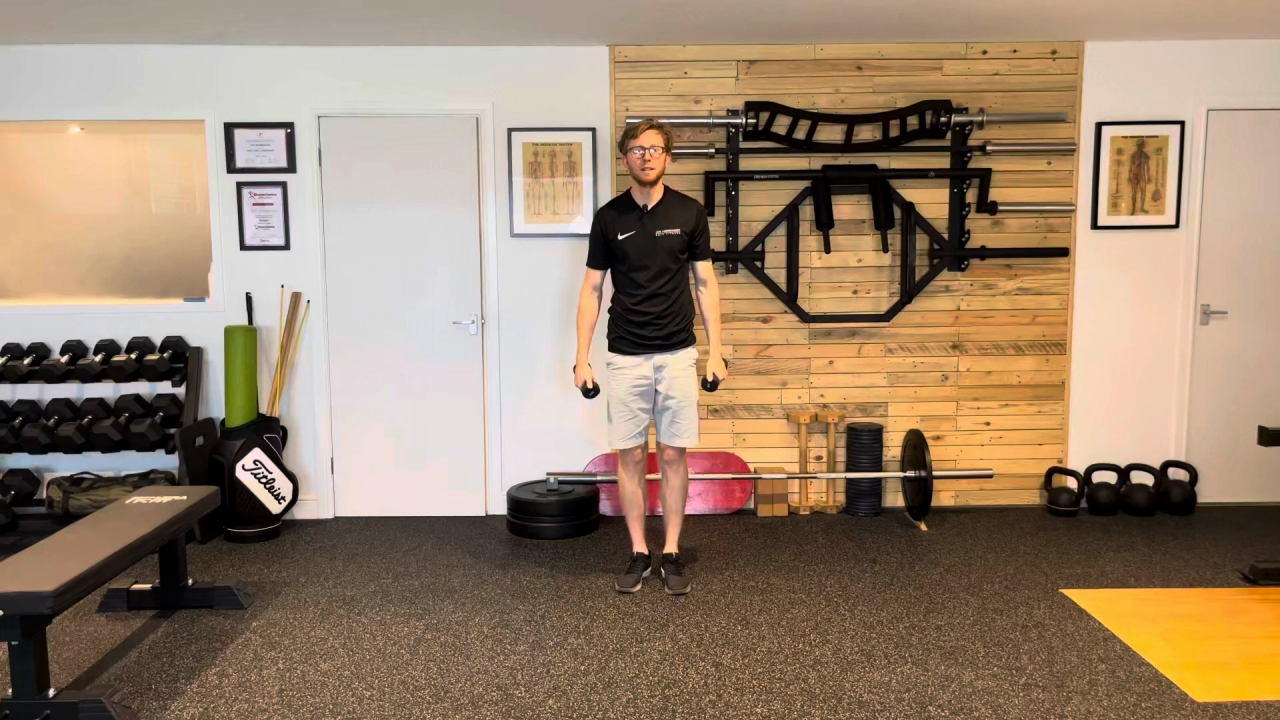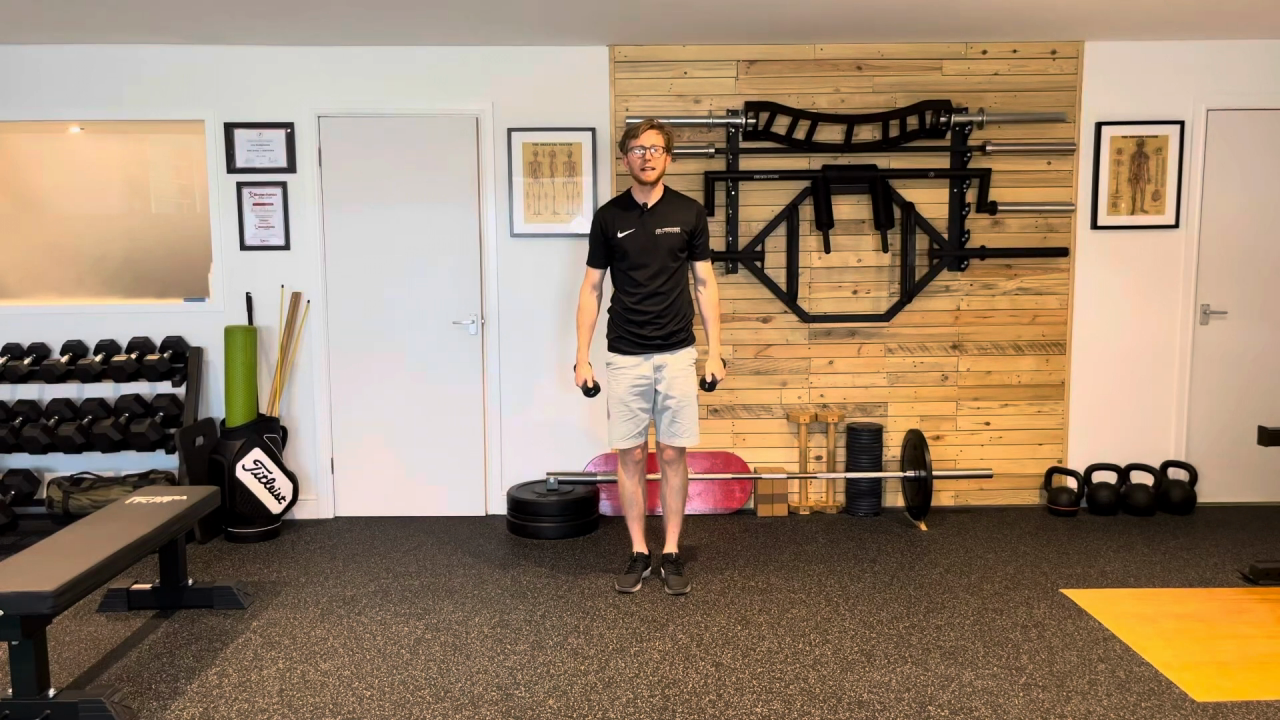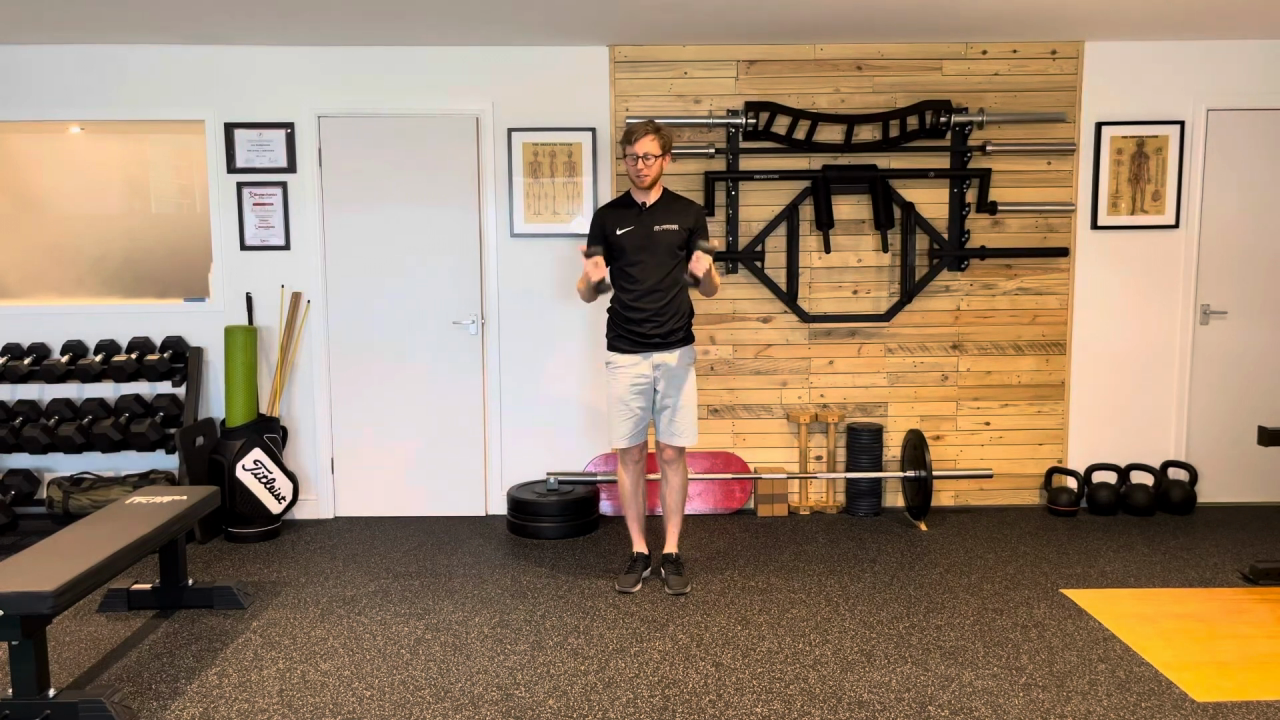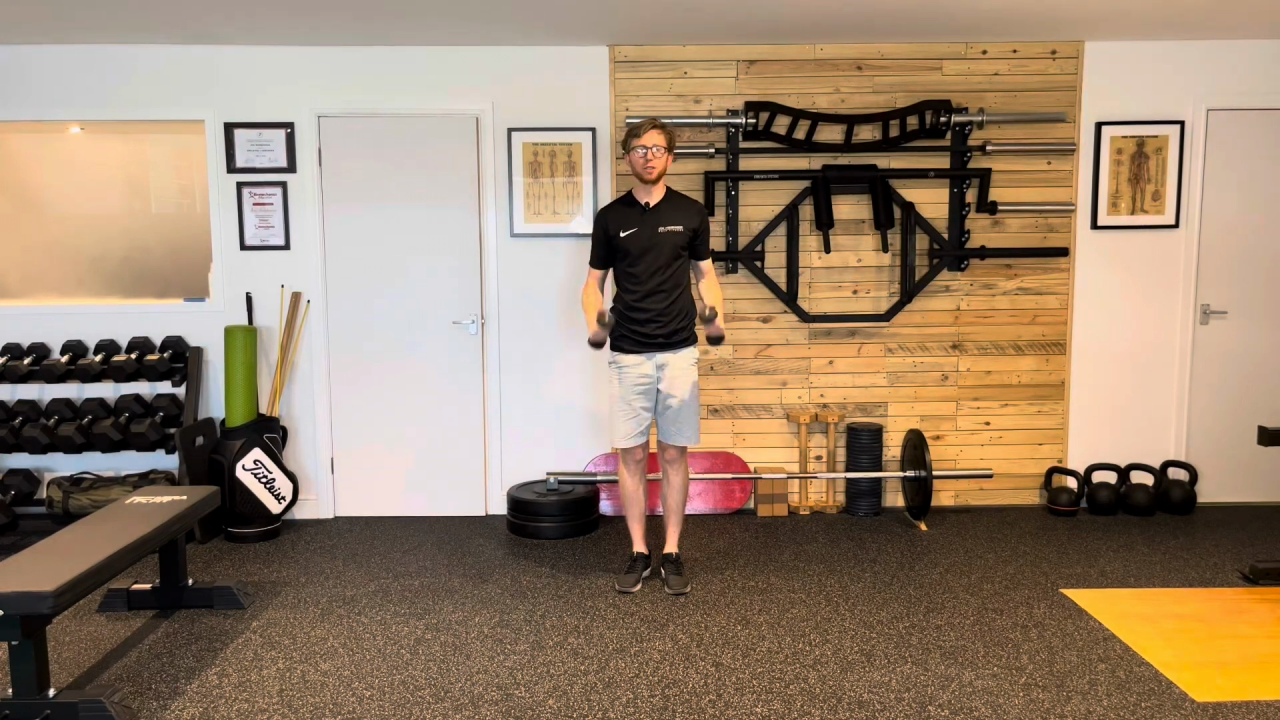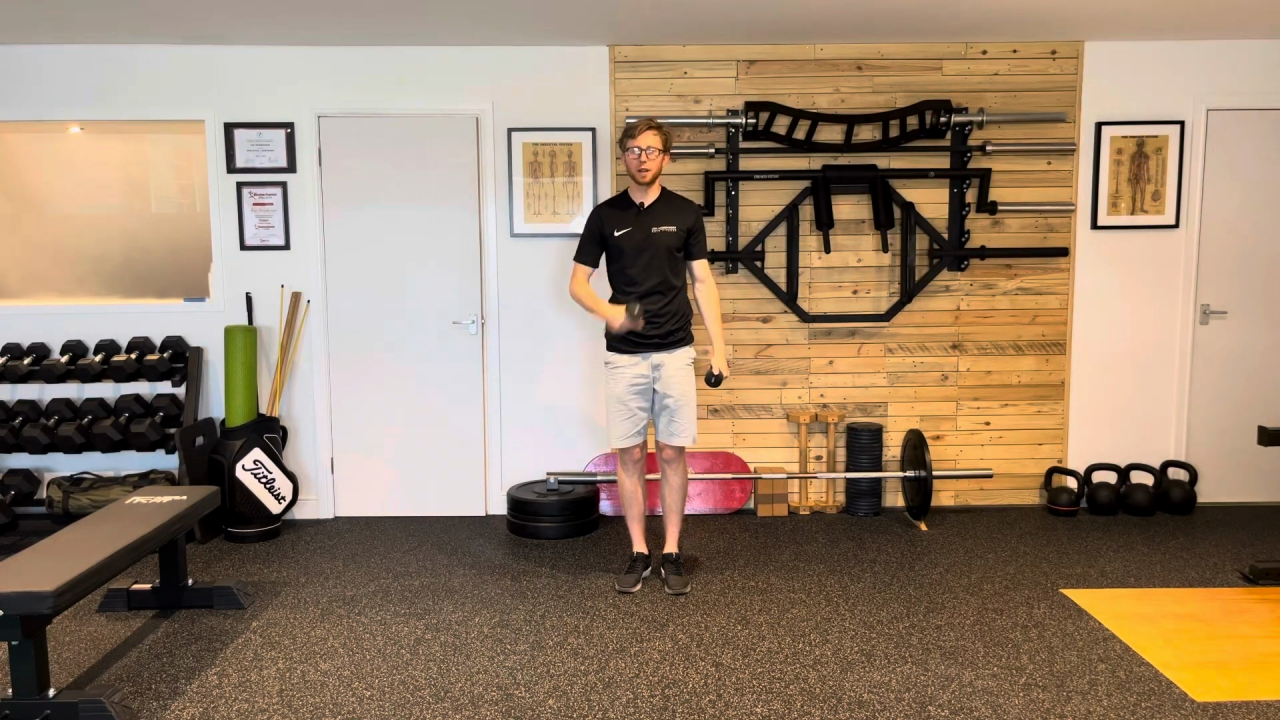
dt=1s
person 1, frame 1
left shoulder: (689, 212)
right shoulder: (609, 217)
left elbow: (705, 283)
right elbow: (592, 289)
left wrist: (716, 351)
right wrist: (581, 357)
left hip: (677, 354)
right hip: (625, 356)
left knee: (673, 455)
right knee: (630, 456)
left ankle: (671, 553)
right ankle: (638, 552)
person 1, frame 2
left shoulder: (689, 212)
right shoulder: (608, 216)
left elbow: (704, 283)
right elbow: (592, 288)
left wrist: (714, 350)
right wrist: (581, 356)
left hip: (677, 354)
right hip: (625, 356)
left knee: (673, 454)
right knee: (630, 455)
left ankle: (671, 553)
right ankle: (638, 553)
person 1, frame 3
left shoulder: (688, 212)
right shoulder: (608, 216)
left elbow: (711, 288)
right elbow: (587, 294)
left wrist: (704, 273)
right wrist: (591, 279)
left hip: (675, 351)
right hip: (625, 354)
left knee: (672, 453)
right knee: (629, 453)
left ankle: (671, 553)
right ankle: (638, 552)
person 1, frame 4
left shoulder: (691, 212)
right shoulder: (610, 216)
left elbow: (705, 274)
right elbow: (594, 282)
left wrist: (714, 314)
right wrist: (592, 320)
left hip: (679, 352)
right hip: (627, 354)
left knee: (675, 452)
right knee: (631, 454)
left ankle: (671, 553)
right ankle: (638, 552)
person 1, frame 5
left shoulder: (686, 212)
right shoulder: (605, 215)
left elbow: (703, 281)
right elbow: (577, 283)
left wrist: (719, 346)
right wrist: (605, 310)
left hip: (675, 352)
right hip: (624, 354)
left knee: (673, 452)
right knee: (630, 454)
left ankle: (672, 553)
right ankle: (639, 552)
